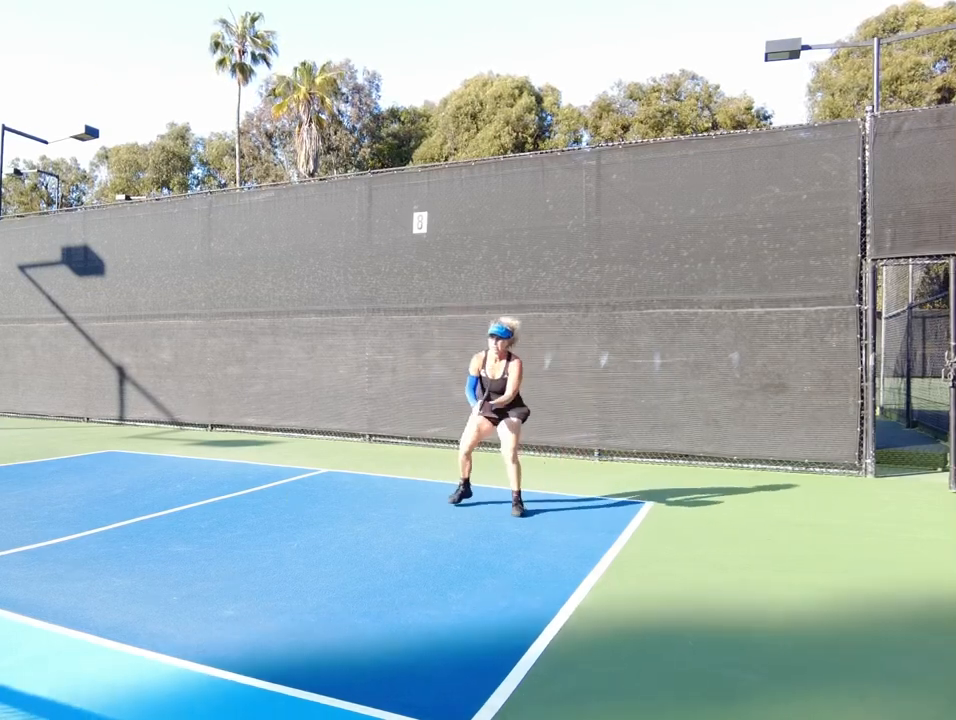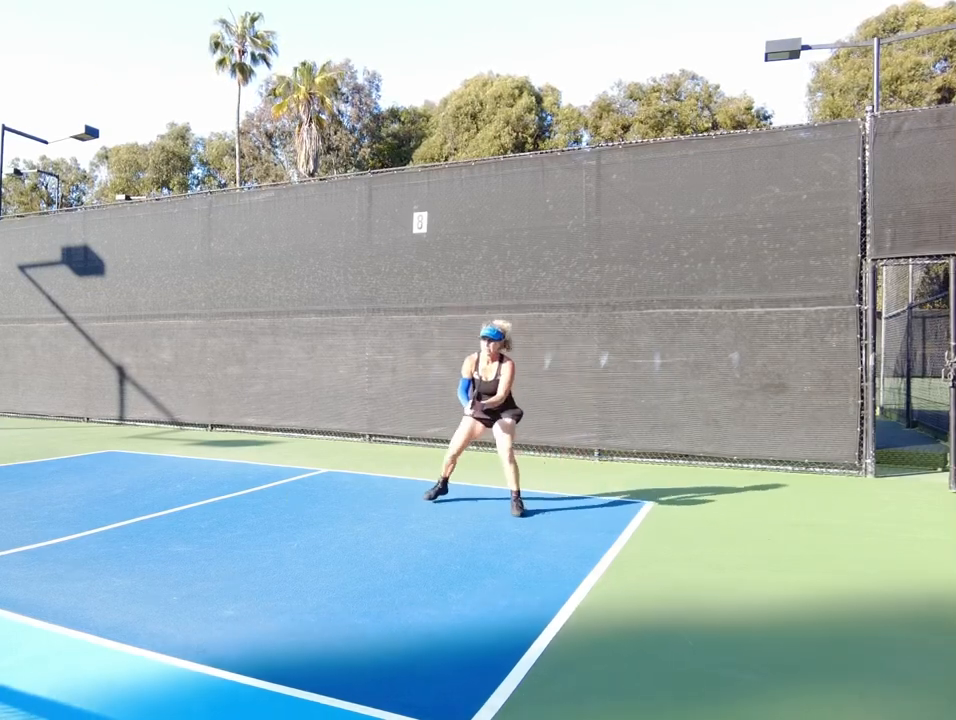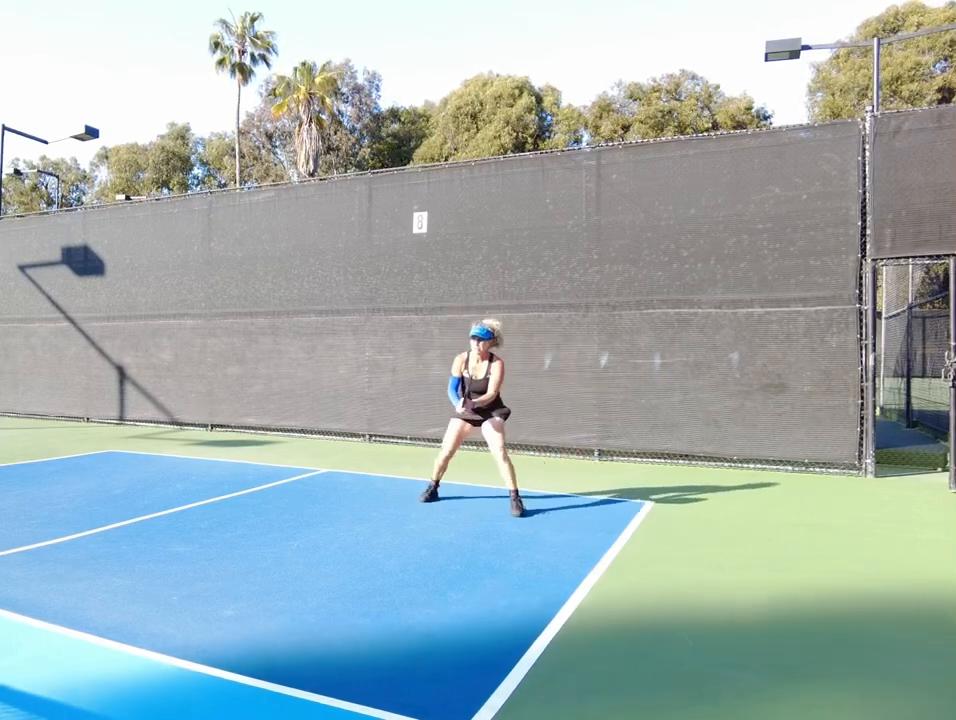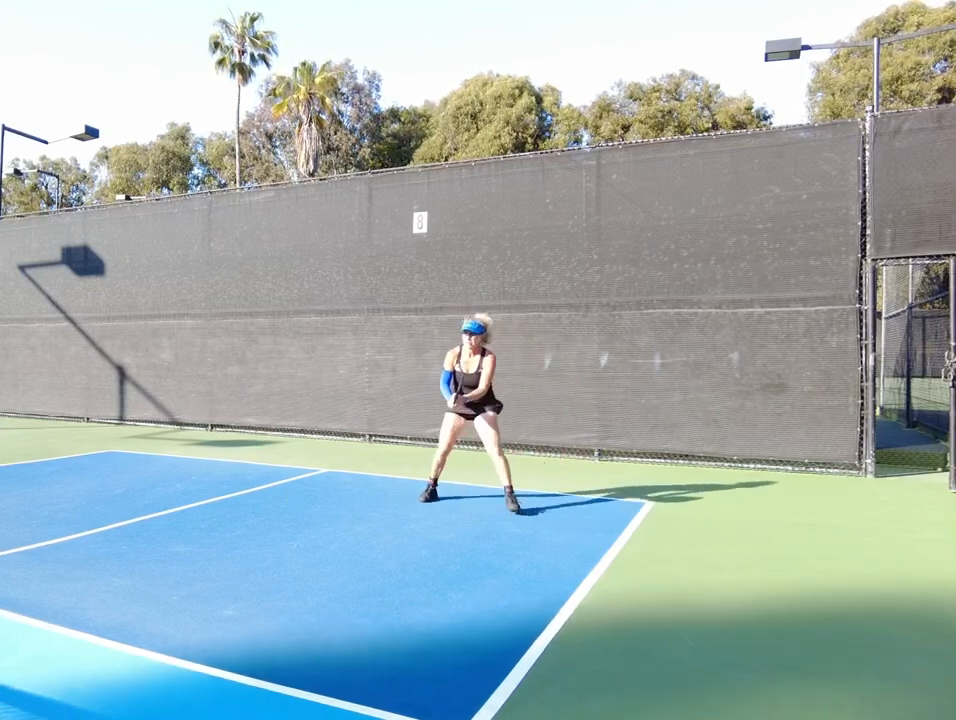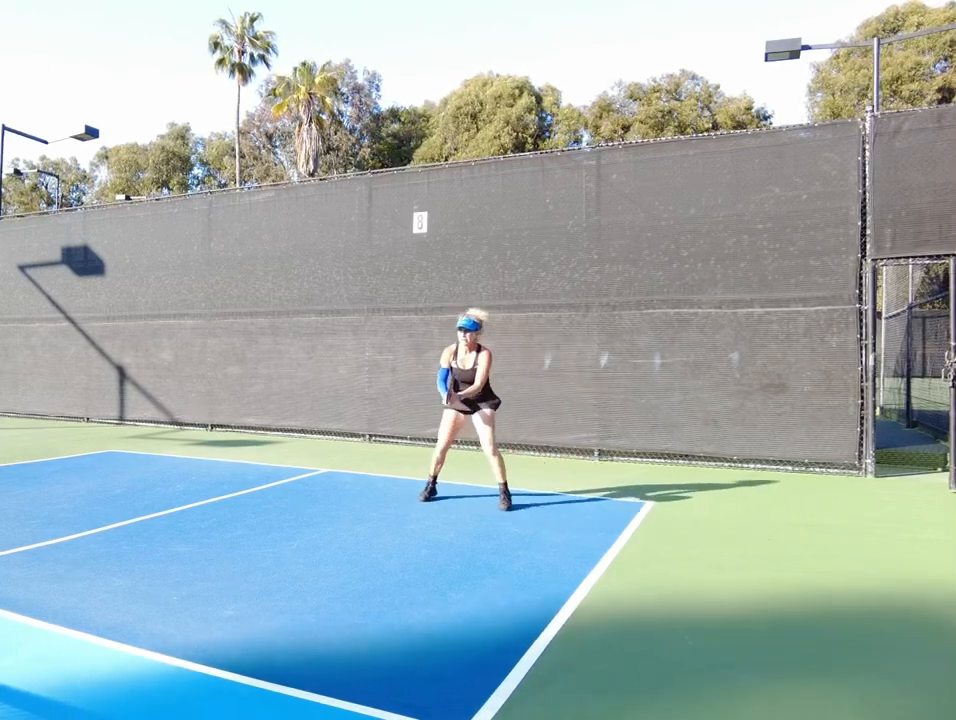
dt=0.1s
person 1, frame 1
left shoulder: (515, 362)
right shoulder: (479, 359)
left elbow: (511, 394)
right elbow: (470, 388)
left wrist: (491, 404)
right wrist: (476, 404)
left hip: (510, 411)
right hip: (485, 410)
left knee: (509, 453)
right knee: (464, 447)
left ankle: (517, 498)
right ankle: (464, 486)
person 1, frame 2
left shoulder: (507, 364)
right shoulder: (471, 361)
left elbow: (501, 396)
right elbow: (463, 390)
left wrist: (482, 404)
right wrist: (468, 404)
left hip: (503, 413)
right hip: (477, 411)
left knee: (506, 454)
right knee: (453, 450)
left ankle: (516, 498)
right ankle: (442, 484)
person 1, frame 3
left shoulder: (497, 363)
right shoulder: (461, 359)
left elbow: (491, 394)
right elbow: (452, 388)
left wrist: (473, 403)
right wrist: (458, 403)
left hip: (491, 412)
right hip: (465, 411)
left knee: (500, 454)
right knee: (445, 452)
left ankle: (515, 498)
right ankle: (433, 488)
person 1, frame 4
left shoulder: (488, 357)
right shoulder: (453, 354)
left elbow: (483, 388)
right elbow: (444, 383)
left wrist: (465, 397)
right wrist: (450, 397)
left hip: (483, 407)
right hip: (457, 406)
left knee: (495, 449)
right knee: (443, 448)
left ankle: (509, 494)
right ankle: (432, 487)
person 1, frame 5
left shoulder: (484, 353)
right shoulder: (449, 351)
left elbow: (479, 384)
right elbow: (443, 378)
left wrist: (461, 394)
right wrist: (447, 394)
left hip: (482, 402)
right hip: (457, 402)
left knee: (489, 447)
right knee: (442, 445)
left ankle: (503, 492)
right ankle: (431, 485)
